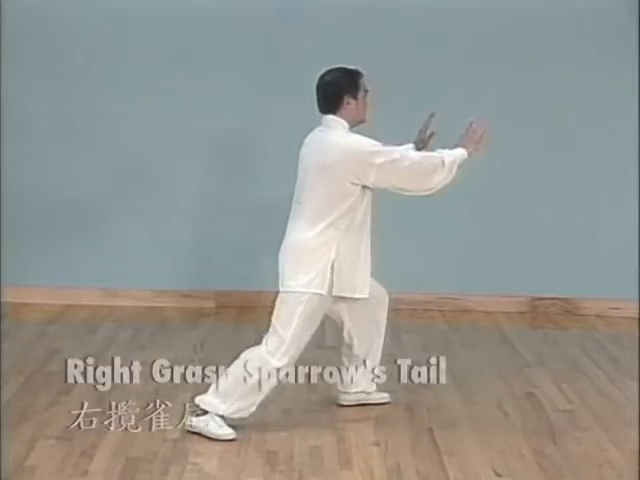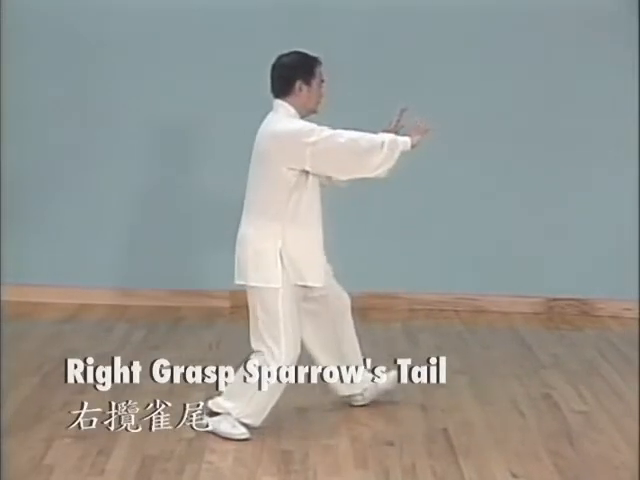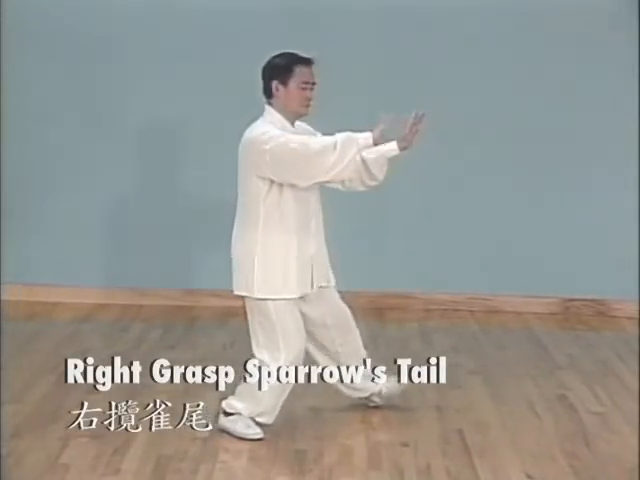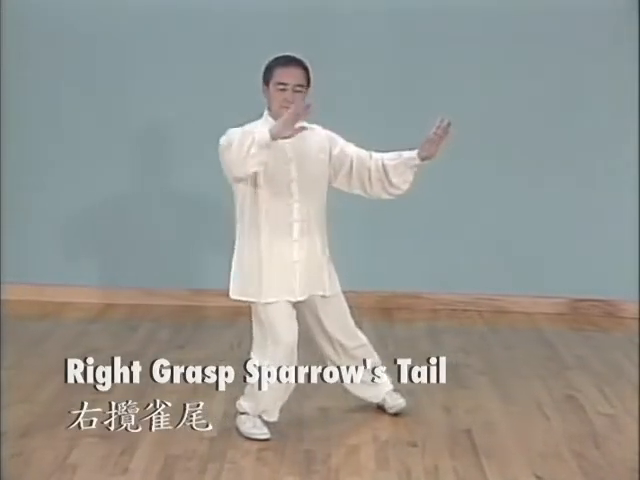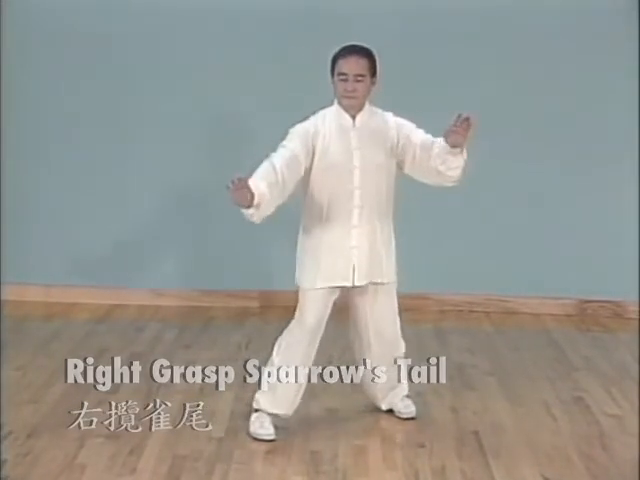
dt=1s
person 1, frame 1
left shoulder: (321, 140)
right shoulder: (349, 149)
right elbow: (419, 173)
left wrist: (414, 147)
right wrist: (463, 151)
left hip: (329, 259)
right hip: (313, 264)
left knee: (372, 303)
right knee: (280, 348)
left ankle: (356, 387)
right ankle: (212, 410)
person 1, frame 2
left shoulder: (287, 130)
right shoulder: (289, 134)
left elbow: (341, 155)
right elbow: (348, 152)
left wrist: (387, 141)
right wrist: (404, 142)
left hip: (293, 254)
right hip: (273, 256)
left knee: (332, 308)
right knee: (279, 349)
left ankle: (357, 386)
right ankle: (226, 412)
person 1, frame 3
left shoulder: (300, 133)
right shoulder: (261, 138)
left elbow: (345, 167)
right elbow: (319, 157)
left wrist: (396, 147)
right wrist: (368, 138)
left hip: (302, 260)
right hip: (269, 263)
left knee: (334, 324)
right knee: (284, 349)
left ankle: (365, 386)
right ankle: (237, 411)
person 1, frame 4
left shoulder: (322, 141)
right shoulder: (245, 137)
left elbow: (370, 170)
right elbow: (234, 156)
left wrist: (417, 156)
right wrist: (273, 133)
left hip: (313, 262)
right hip: (267, 264)
left knee: (342, 332)
right knee: (278, 344)
left ankle: (378, 389)
right ankle: (252, 410)
person 1, frame 5
left shoulder: (394, 129)
right shoulder: (312, 130)
left elbow: (432, 160)
right elbow: (280, 171)
left wrist: (453, 146)
right wrist: (252, 196)
left hip: (374, 249)
right hip: (324, 250)
left knee: (382, 329)
right knee: (305, 328)
left ankle: (390, 393)
right ankle: (267, 407)
